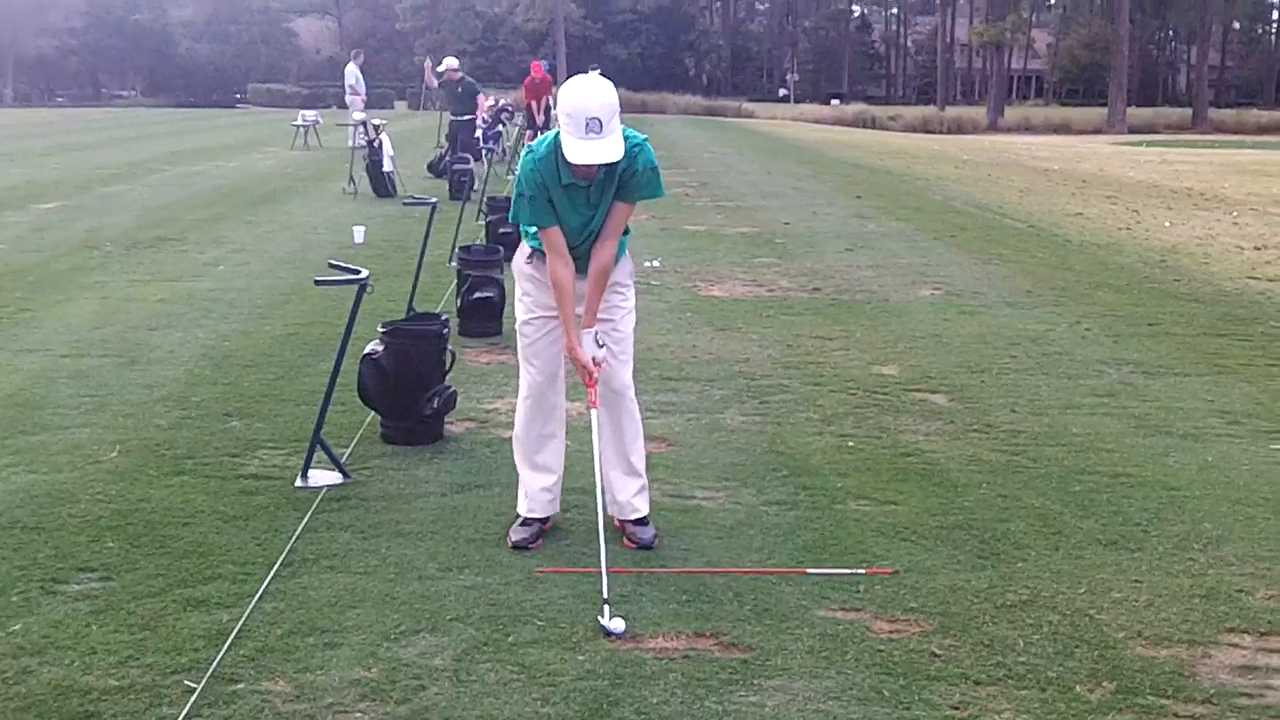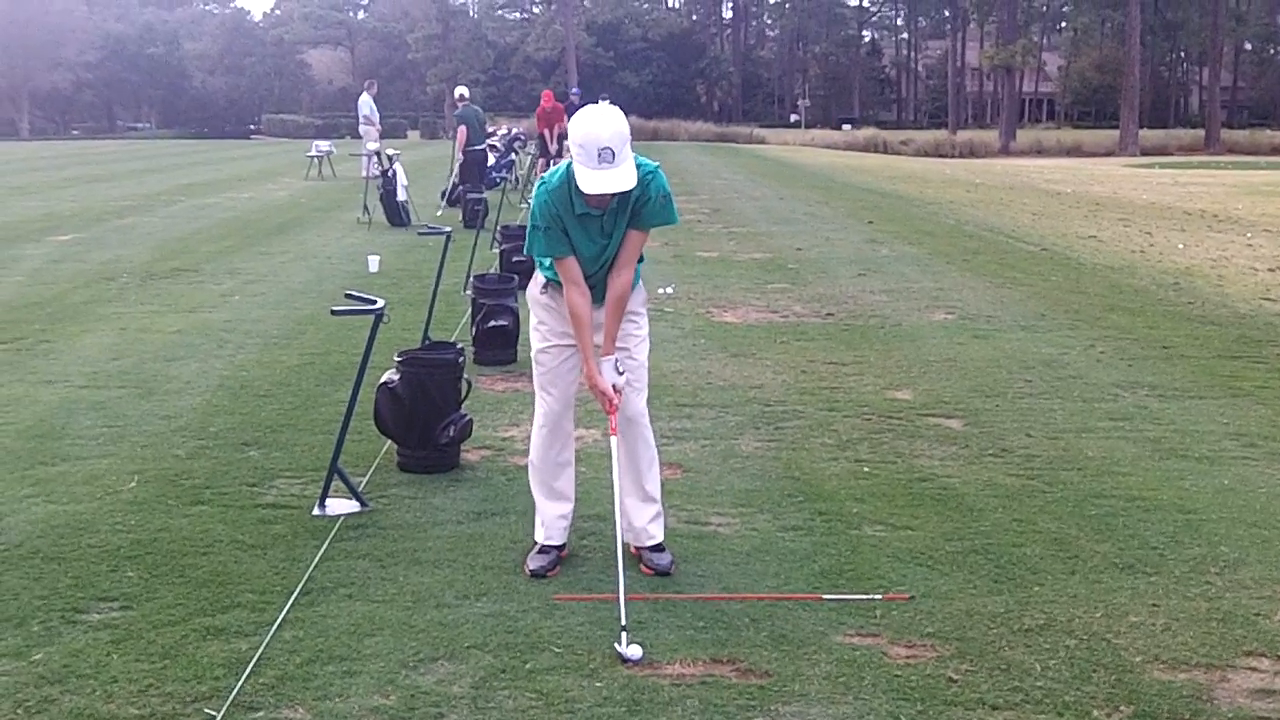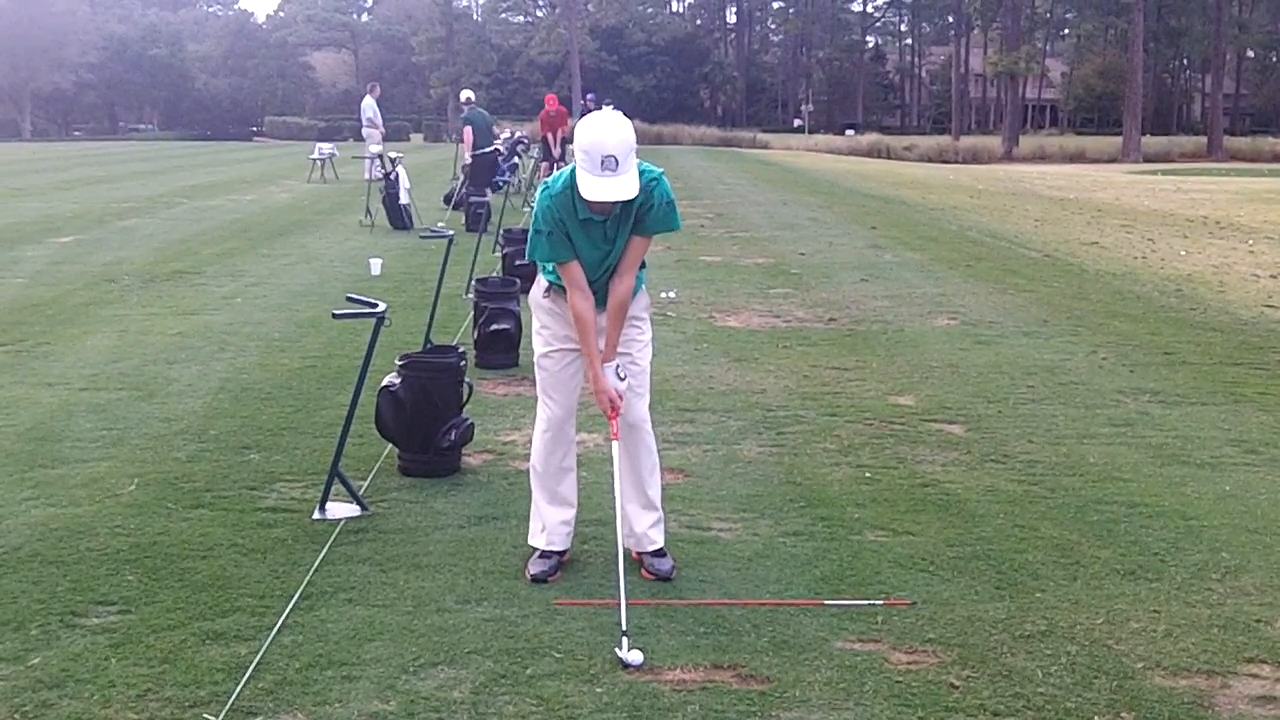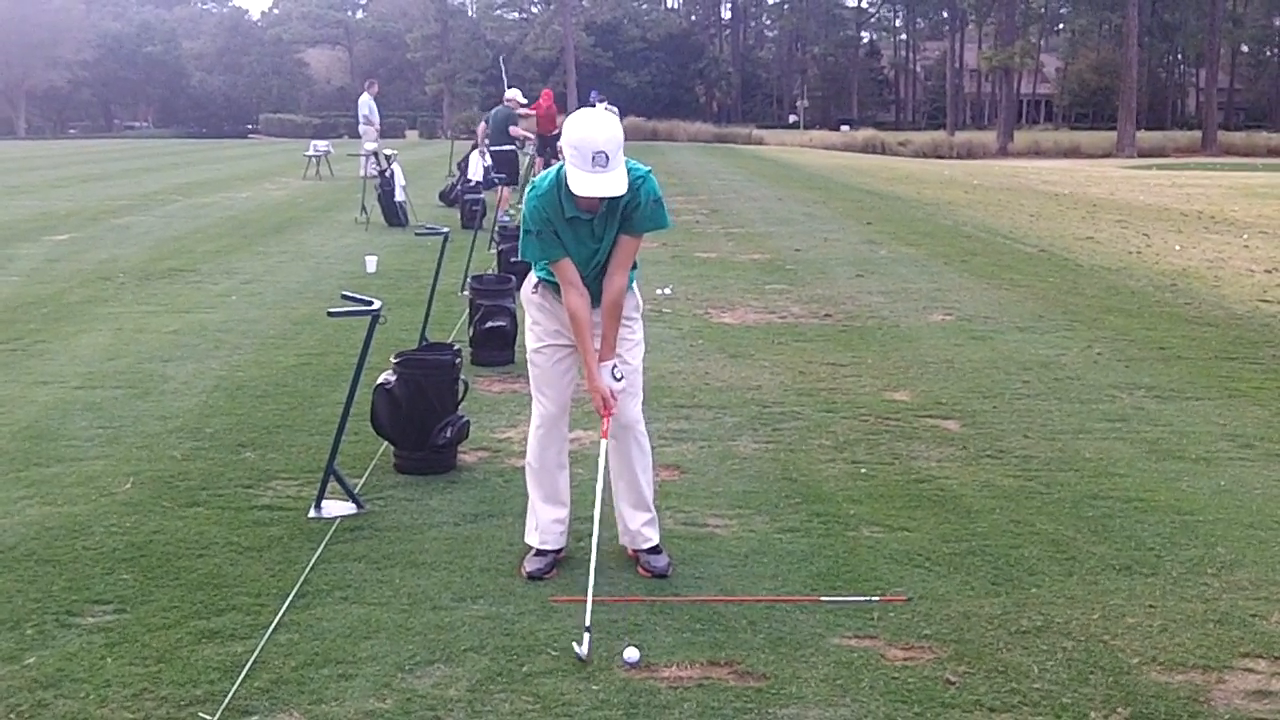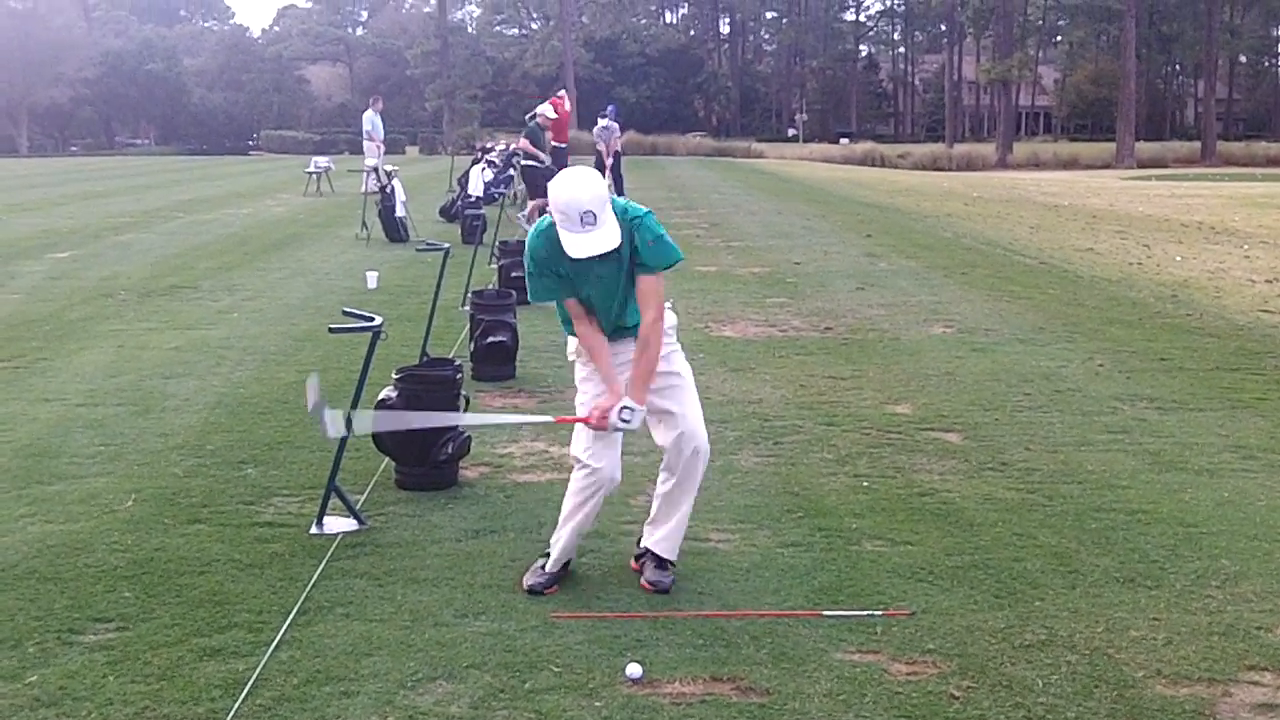
dt=1s
person 1, frame 1
left shoulder: (636, 154)
right shoulder: (537, 163)
left elbow: (605, 244)
right elbow: (558, 257)
left wrist: (590, 326)
right wrist: (571, 339)
left hip: (610, 272)
right hip: (542, 270)
left knee: (618, 385)
right knee: (538, 384)
left ankle: (631, 507)
right ankle: (535, 507)
person 1, frame 2
left shoulder: (648, 181)
right shoulder: (550, 194)
left elbow: (621, 273)
right elbow: (574, 287)
left wrist: (610, 355)
right wrist: (590, 367)
left hip: (623, 301)
right hip: (556, 299)
left knee: (633, 412)
right knee: (552, 412)
left ankle: (646, 533)
right ankle: (551, 534)
person 1, frame 3
left shoulder: (652, 188)
right shoulder: (553, 199)
left elbow: (623, 278)
right elbow: (578, 291)
left wrist: (611, 358)
right wrist: (595, 372)
left hip: (626, 305)
right hip: (560, 304)
left knee: (635, 418)
right knee: (555, 418)
left ankle: (647, 538)
right ankle: (551, 539)
person 1, frame 4
left shoulder: (640, 187)
right shoulder: (541, 198)
left elbow: (616, 276)
right elbow: (571, 290)
left wrist: (607, 356)
right wrist: (590, 369)
left hip: (617, 306)
right hip: (551, 304)
left knee: (628, 420)
right knee: (549, 419)
left ankle: (642, 536)
right ankle: (546, 538)
person 1, frame 5
left shoulder: (638, 222)
right shoulder: (543, 241)
left elbow: (652, 318)
right elbow: (583, 322)
left wrist: (635, 390)
right wrist: (609, 391)
left hip: (652, 345)
right hip: (600, 351)
left knee: (689, 444)
right knee: (597, 463)
left ankle: (654, 551)
right ankle: (558, 557)
